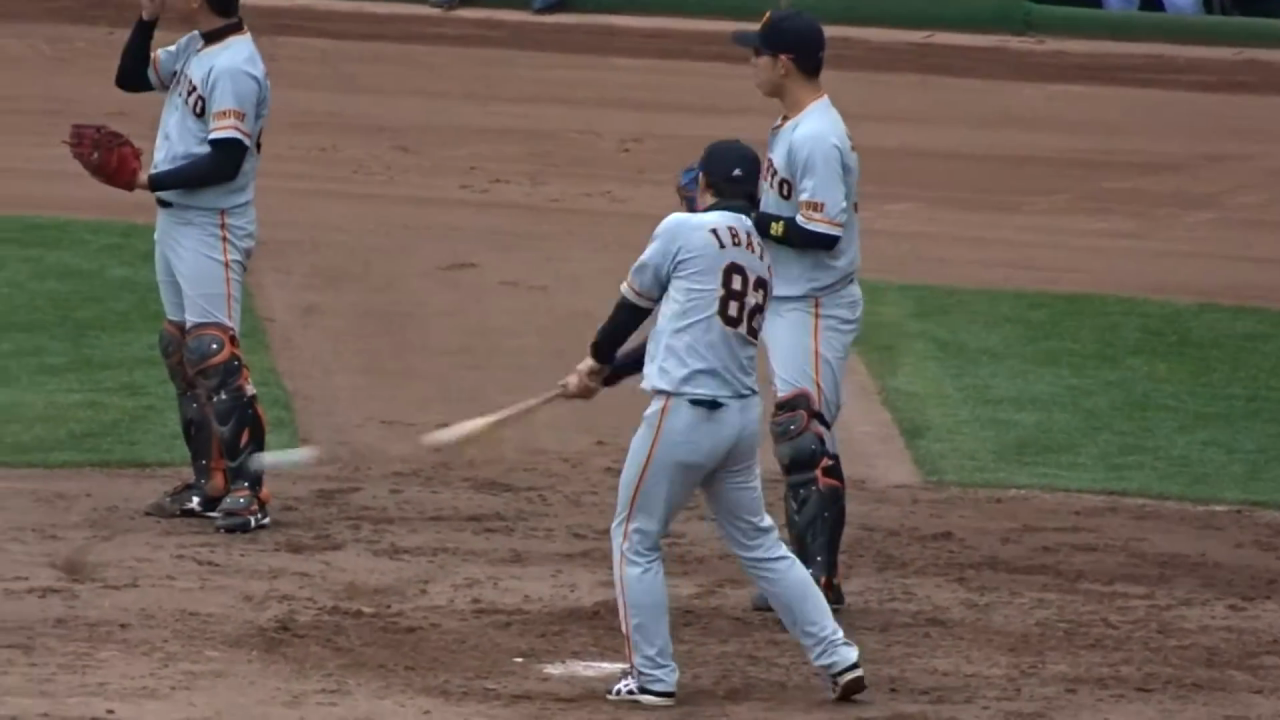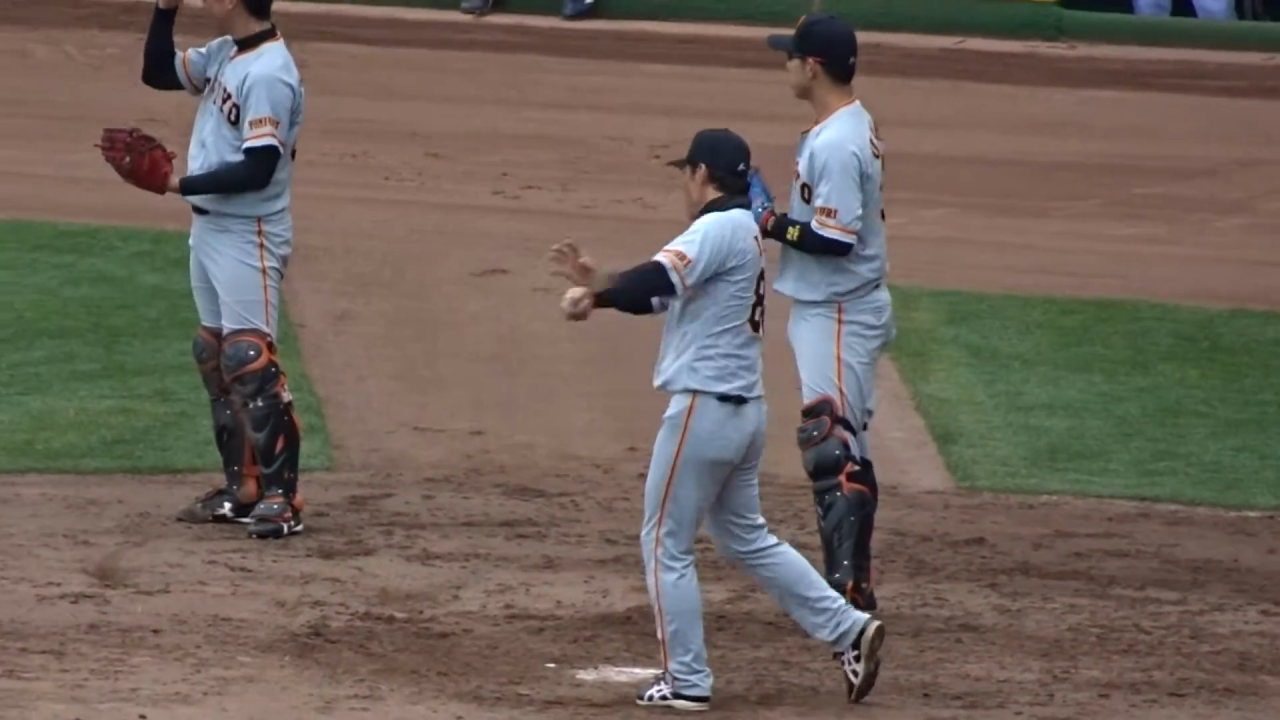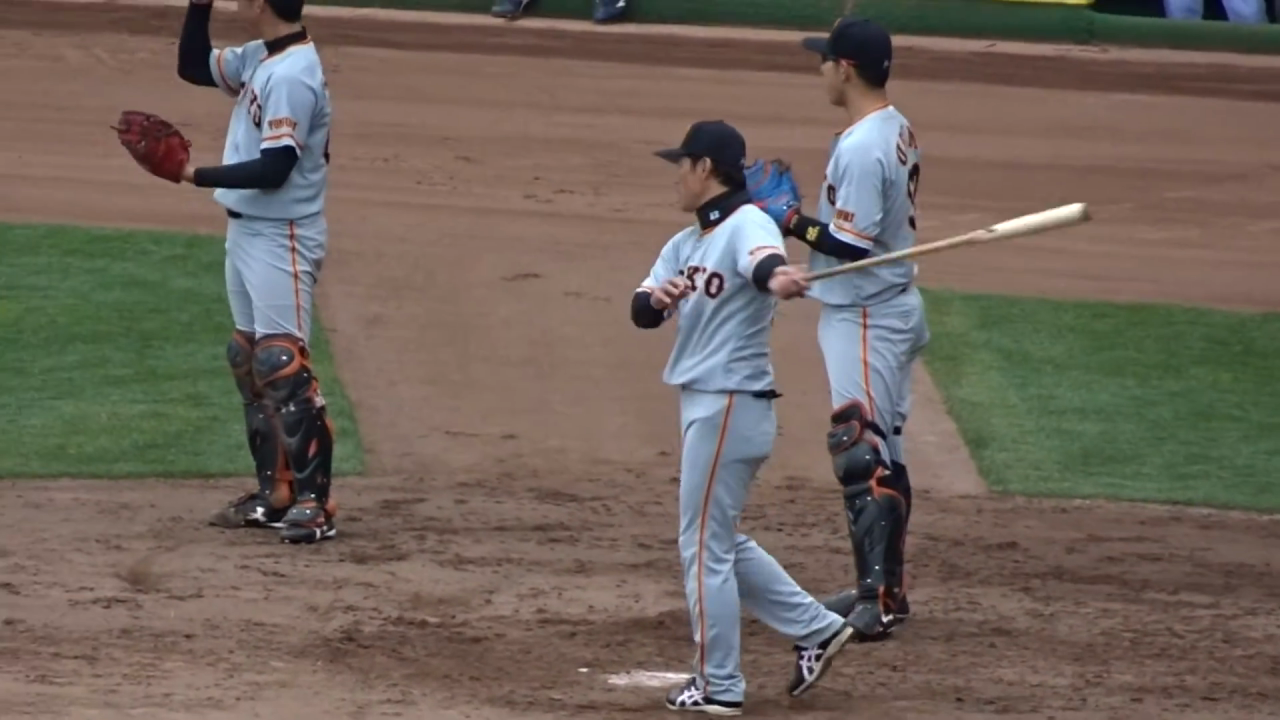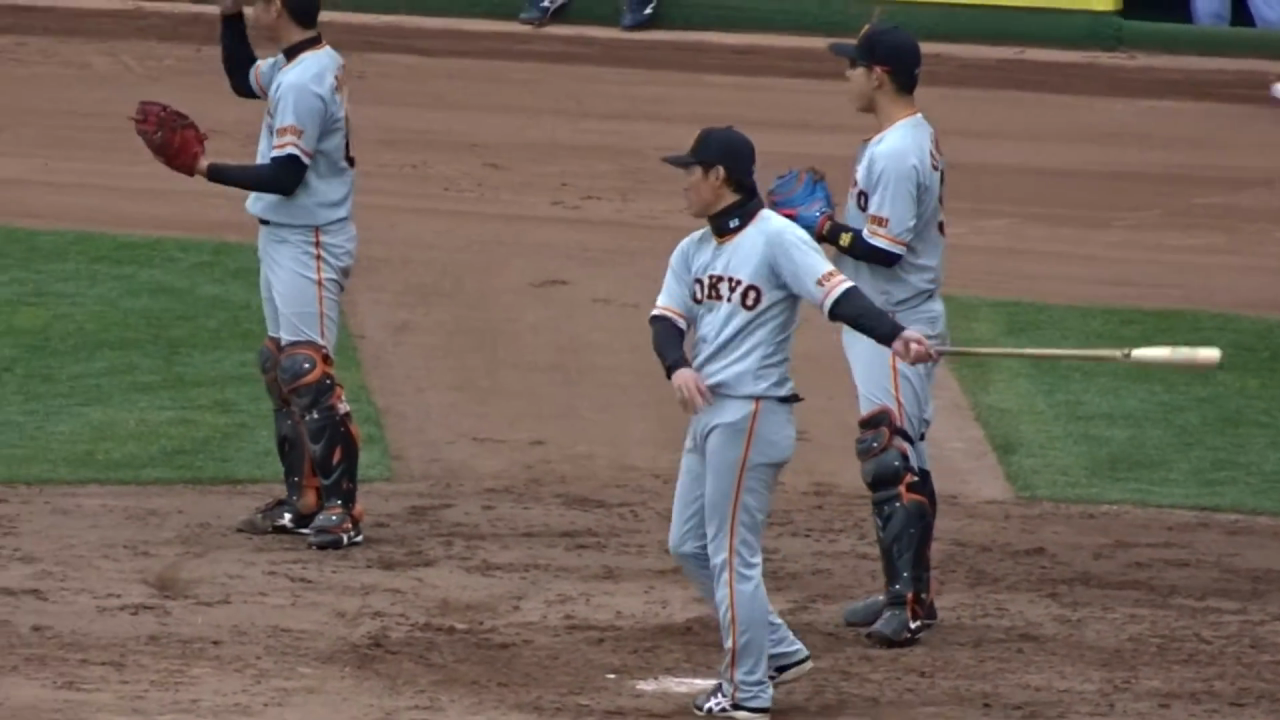
dt=0.2s
person 1, frame 1
left shoulder: (815, 137)
right shoulder: (796, 124)
left elbow: (822, 233)
left wrist: (750, 220)
right wrist: (746, 213)
left hip: (812, 308)
right hip: (791, 302)
left knee: (804, 440)
right knee: (805, 438)
left ankle: (821, 584)
right ankle: (809, 571)
person 1, frame 2
left shoulder: (834, 143)
right shoulder: (852, 125)
left elbow: (838, 239)
left wrist: (768, 222)
right wrist: (776, 217)
left hip: (838, 314)
right hip: (834, 308)
left knee: (831, 444)
right knee: (844, 441)
left ankle: (852, 590)
right ankle: (847, 578)
person 1, frame 3
left shoulder: (862, 147)
right shoulder: (895, 129)
left elbow: (852, 243)
left wrist: (791, 220)
left hip: (866, 317)
right hip: (880, 311)
left knee: (861, 450)
right knee: (879, 448)
left ankle: (883, 596)
right ankle: (880, 584)
person 1, frame 4
left shoulder: (894, 153)
right shoulder: (916, 137)
left elbow: (885, 249)
left wrist: (822, 226)
left hip: (894, 324)
right hip: (889, 320)
left knee: (888, 456)
right knee: (900, 455)
left ankle: (912, 602)
right ankle: (903, 589)
person 2, frame 1
left shoulder: (682, 229)
right shoulder: (759, 257)
left elbow: (637, 300)
left wrist: (598, 361)
right wrist: (612, 372)
left hip: (685, 413)
right hip: (740, 416)
left knee: (635, 542)
right knee: (760, 544)
left ankle: (653, 677)
right ankle: (839, 658)
person 2, frame 2
left shoulder: (727, 228)
right shoulder: (725, 233)
left elbow: (660, 281)
right elbow: (638, 292)
left wrist: (596, 293)
right wrist: (592, 279)
left hip: (703, 409)
right hip: (744, 411)
left knee: (667, 546)
right knee: (748, 537)
left ankle: (685, 681)
right ankle: (845, 625)
person 2, frame 3
left shoulder: (747, 224)
right shoulder: (684, 242)
left elbow: (767, 266)
right elbow: (643, 302)
left wrist: (782, 278)
right wrist: (657, 296)
left hip: (729, 409)
right hip: (702, 407)
left knee: (703, 549)
right knee: (718, 541)
right ankle: (814, 625)
person 2, frame 4
left shoulder: (778, 237)
right shoulder: (691, 249)
left elbow: (838, 296)
right elbow: (665, 321)
left wrist: (895, 336)
right wrist: (677, 367)
left hip: (752, 415)
right hip: (705, 413)
left knee: (732, 554)
right knee: (688, 544)
right ankle: (776, 653)
person 3, frame 1
left shoulder: (236, 67)
right shoulder: (193, 48)
left elbow: (226, 162)
right elbow: (130, 78)
left wrist: (149, 180)
left hip: (211, 227)
right hip: (174, 219)
left knee: (213, 352)
right knee: (181, 350)
left ankle: (248, 491)
right ankle: (211, 482)
person 3, frame 2
left shoulder: (270, 73)
right shoulder: (225, 54)
left elbow: (258, 170)
right elbow: (156, 73)
left wrist: (179, 184)
left hip: (248, 235)
right hip: (209, 227)
left knee: (250, 360)
right knee: (215, 356)
left ankle: (282, 497)
right ankle: (242, 488)
person 3, frame 3
left shoulder: (292, 75)
right shoulder: (260, 57)
left elbow: (274, 170)
right elbow: (192, 66)
left wrist: (195, 175)
left hip: (281, 238)
right hip: (247, 231)
left knee: (281, 364)
right knee: (248, 360)
left ankle: (314, 503)
right ankle: (274, 492)
person 3, frame 4
left shoulder: (302, 81)
right shoulder: (306, 62)
left elbow: (285, 177)
right elbow: (244, 81)
left wrist: (209, 169)
left hip: (308, 243)
right hip: (283, 238)
left knee: (307, 370)
right knee: (280, 366)
left ankle: (343, 509)
right ankle: (303, 499)
